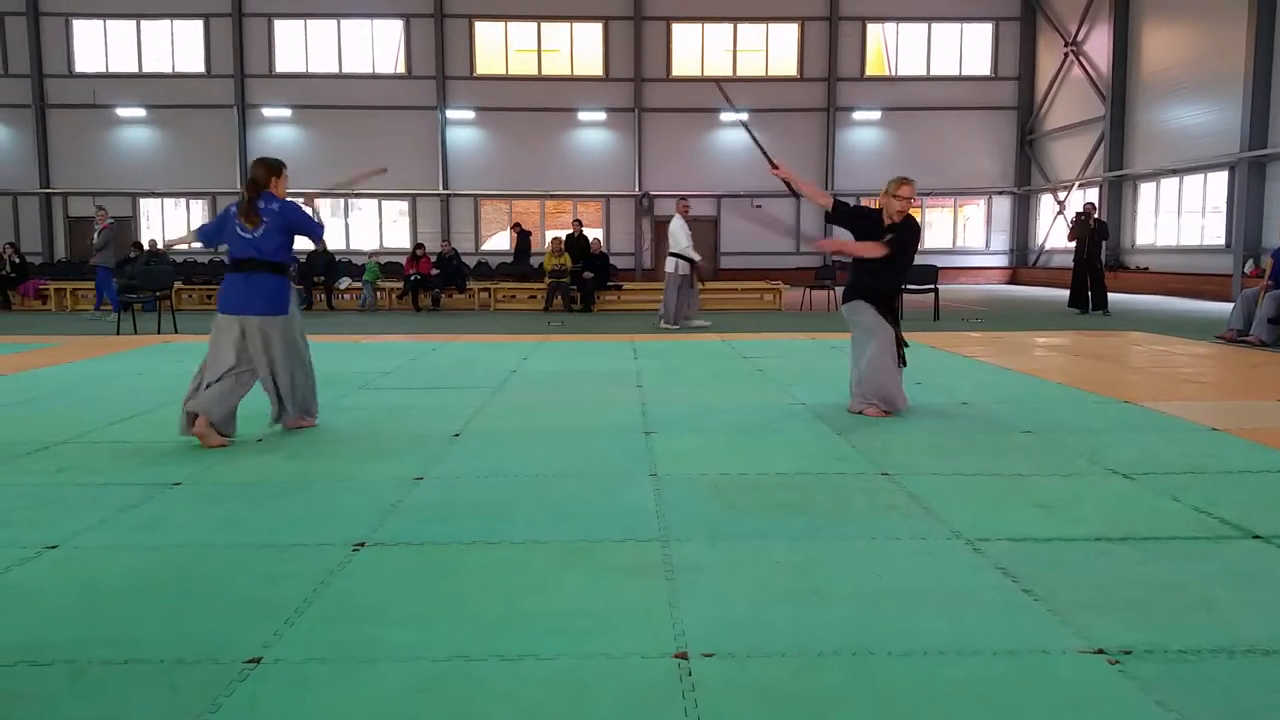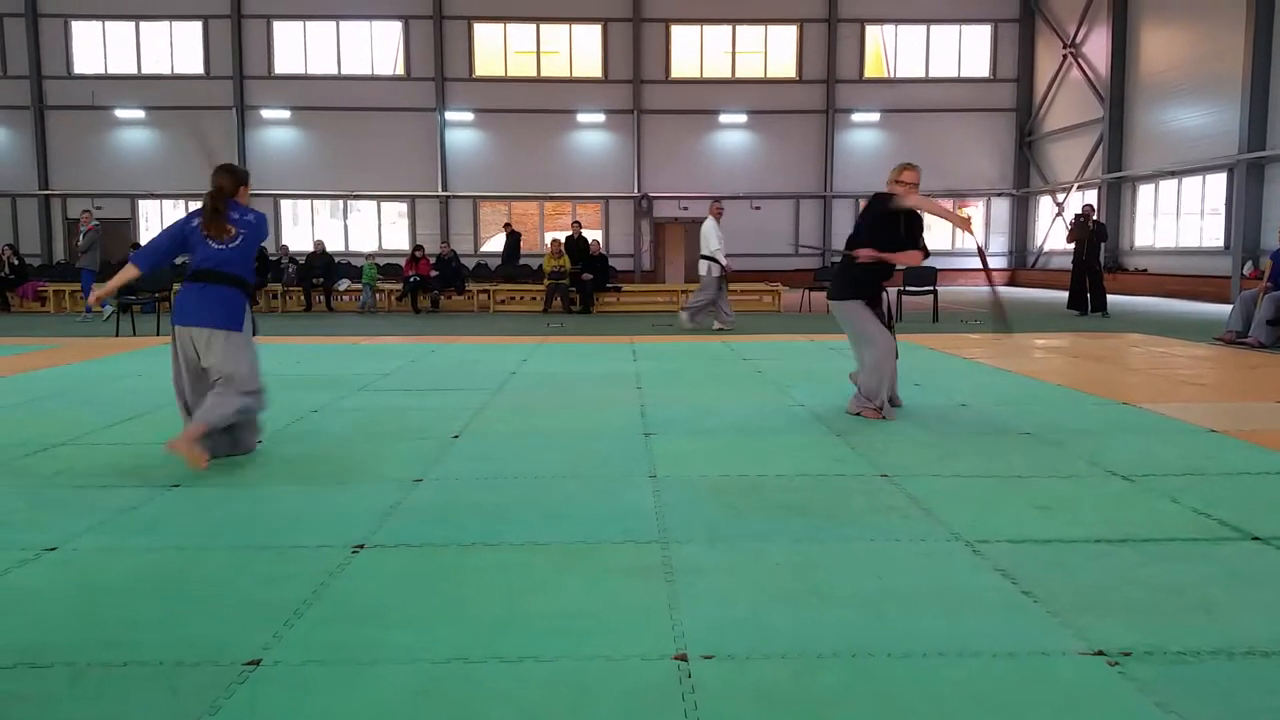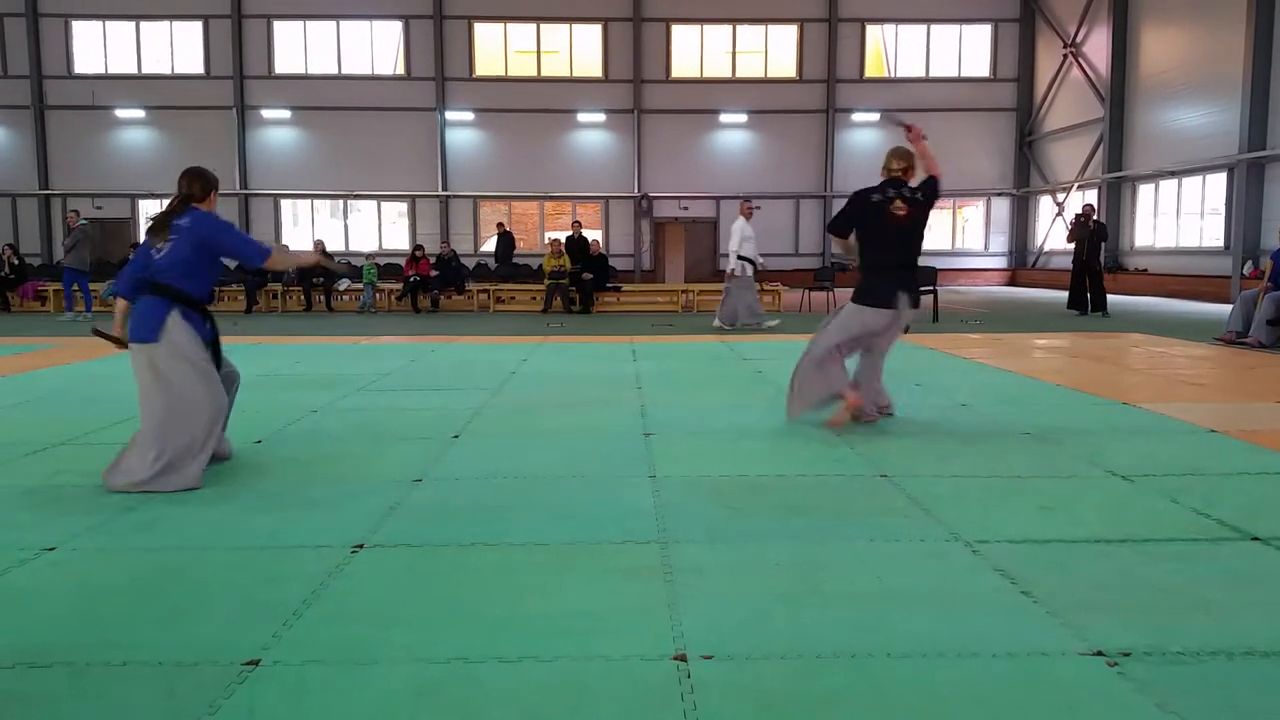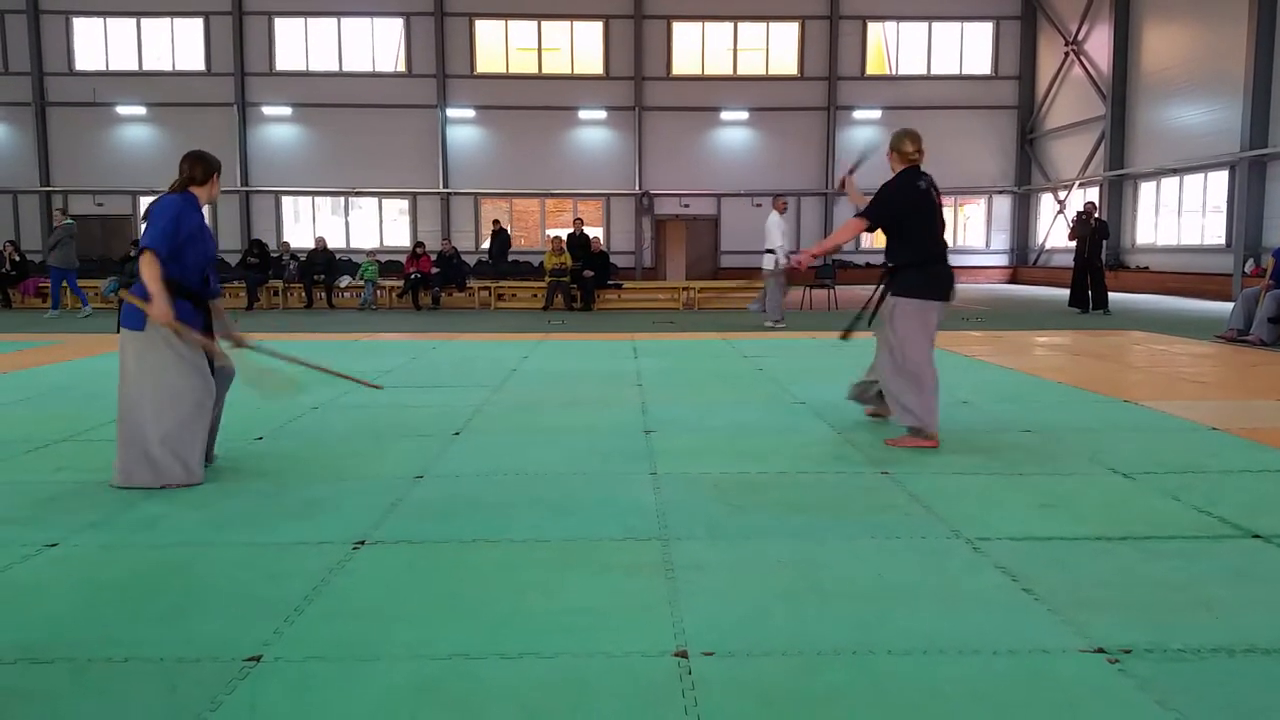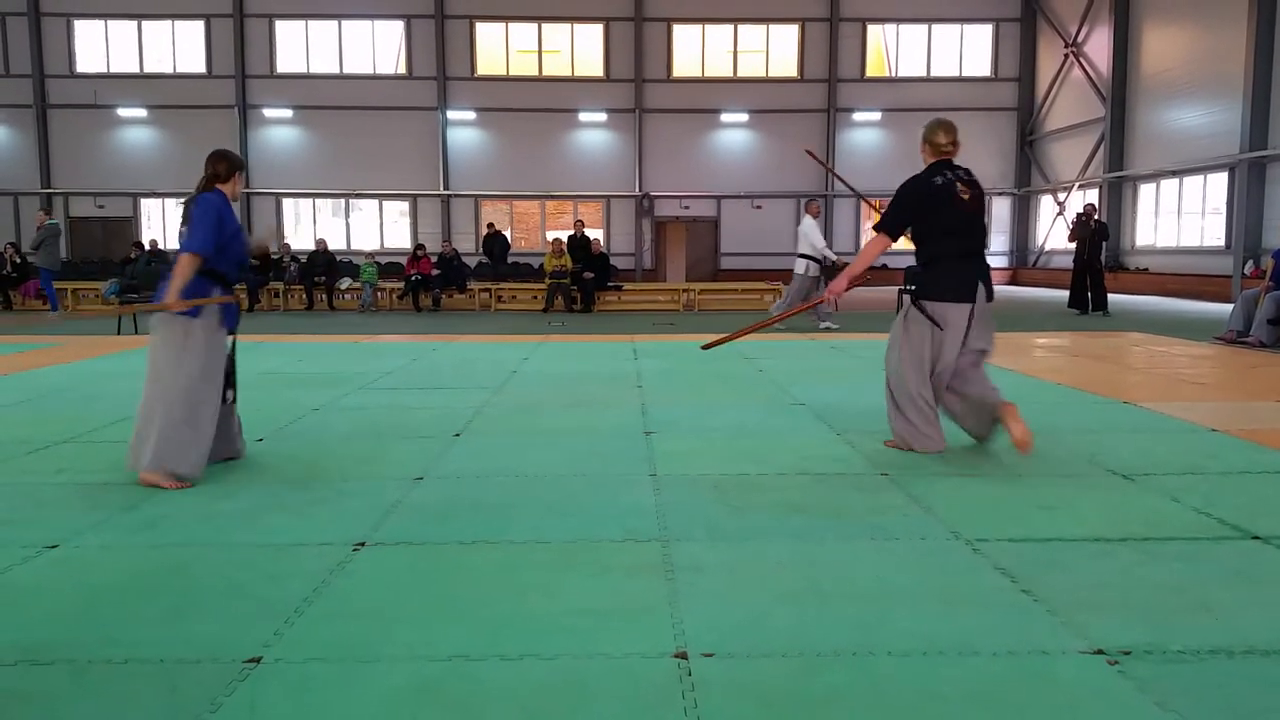
dt=0.3s
person 1, frame 1
left shoulder: (232, 211)
right shoulder: (286, 209)
left elbow: (205, 233)
right elbow: (317, 232)
left wrist: (180, 241)
right wrist: (312, 205)
left hip: (232, 292)
right hip: (271, 294)
left knee: (229, 361)
right knee: (289, 357)
left ankle: (203, 418)
right ankle: (296, 414)
person 1, frame 2
left shoulder: (193, 220)
right shoulder: (256, 220)
left elbow: (149, 256)
left wrist: (108, 288)
left hip: (188, 308)
right hip: (227, 309)
left knee: (201, 383)
right knee: (241, 386)
left ankle: (221, 441)
right ankle: (189, 437)
person 1, frame 3
left shoulder: (161, 227)
right shoulder: (206, 224)
left elbow: (128, 281)
right elbow: (258, 255)
left wrist: (119, 326)
right wrist: (302, 259)
left hip: (163, 320)
right hip: (168, 324)
left knee: (222, 380)
right knee: (196, 401)
left ankle: (204, 448)
right ankle: (135, 474)
person 1, frame 4
left shoulder: (194, 216)
right shoulder: (171, 207)
left elbow: (208, 281)
right elbow: (149, 254)
left wrist: (227, 328)
right wrist: (159, 301)
left hip: (184, 314)
right hip: (156, 316)
left knee: (216, 375)
right knee: (166, 393)
left ankle: (181, 455)
right ankle: (144, 470)
person 1, frame 5
left shoulder: (206, 203)
right shoulder: (213, 204)
left elbow: (233, 248)
right elbow: (195, 250)
right wrist: (175, 291)
left hip: (198, 303)
right hip: (198, 304)
left knee: (210, 379)
right knee: (185, 383)
left ankle: (218, 446)
right ankle: (155, 466)
person 2, frame 1
left shoulder: (910, 228)
right shoulder: (865, 217)
left elbow: (878, 250)
right elbow: (825, 200)
left wrist: (839, 245)
right wrist: (788, 176)
left hip: (887, 301)
right hip: (858, 297)
left knee: (890, 357)
right knee: (883, 340)
left ankle: (874, 396)
right ankle: (865, 400)
person 2, frame 2
left shoulder: (913, 221)
right shoulder: (879, 204)
left elbow: (916, 256)
right elbow: (909, 201)
left wrist: (881, 254)
right wrist: (952, 216)
left hip: (873, 291)
right hip: (847, 291)
left knee: (878, 350)
right knee: (880, 346)
left ankle: (866, 384)
right ankle: (865, 403)
person 2, frame 3
left shoulder: (863, 200)
right shoulder: (921, 198)
left elbow: (837, 234)
right elbow: (935, 175)
left wrist: (852, 248)
right wrist: (920, 144)
left hip: (873, 292)
right hip: (906, 293)
left knee: (827, 343)
right knee: (873, 352)
left ankle: (848, 395)
right ankle: (869, 403)
person 2, frame 4
left shoulder: (900, 187)
right shoulder: (922, 184)
left elbow: (861, 222)
left wrist: (814, 251)
right wrist: (854, 194)
left hip: (916, 283)
right hip: (934, 279)
left knee: (905, 357)
right knee: (897, 349)
left ankle: (924, 430)
right ankle: (882, 401)
person 2, frame 5
left shoulder: (918, 186)
right shoulder: (971, 183)
left elbow: (882, 239)
left wrist: (845, 278)
left hip: (937, 285)
right hip: (978, 285)
left knee: (910, 363)
right knee: (962, 364)
left ankle: (919, 436)
right ankle: (1003, 412)
